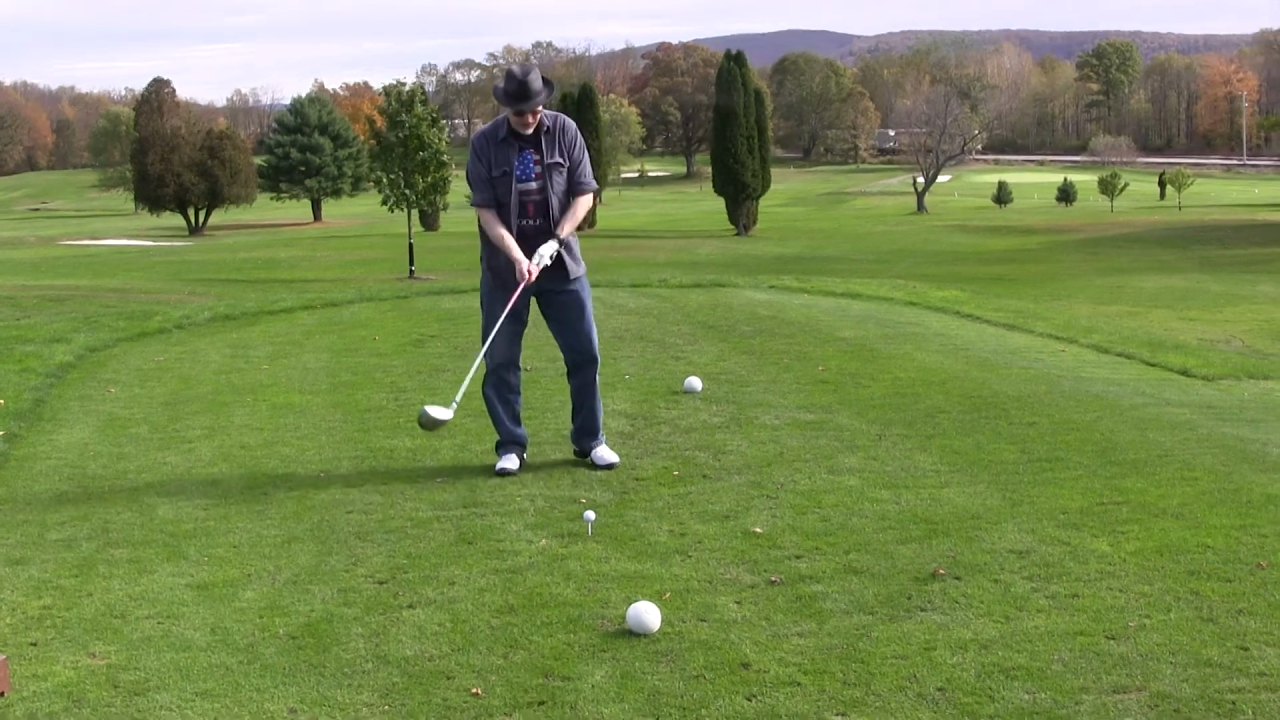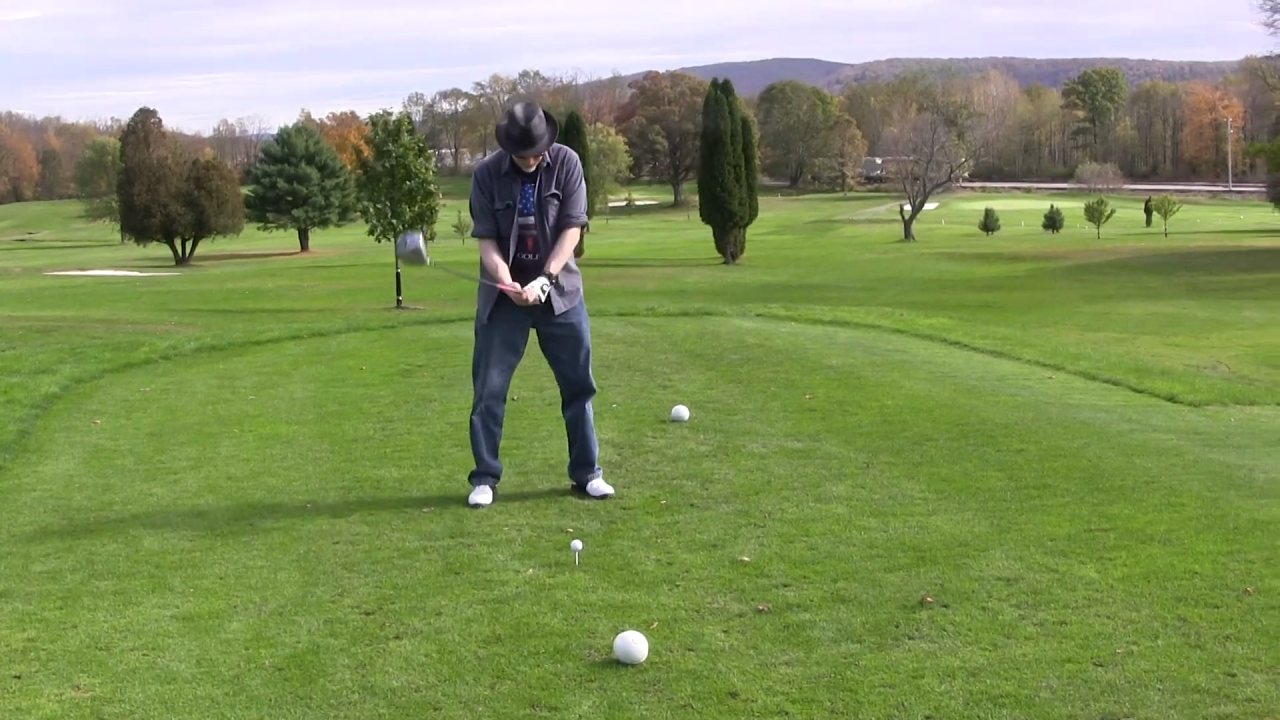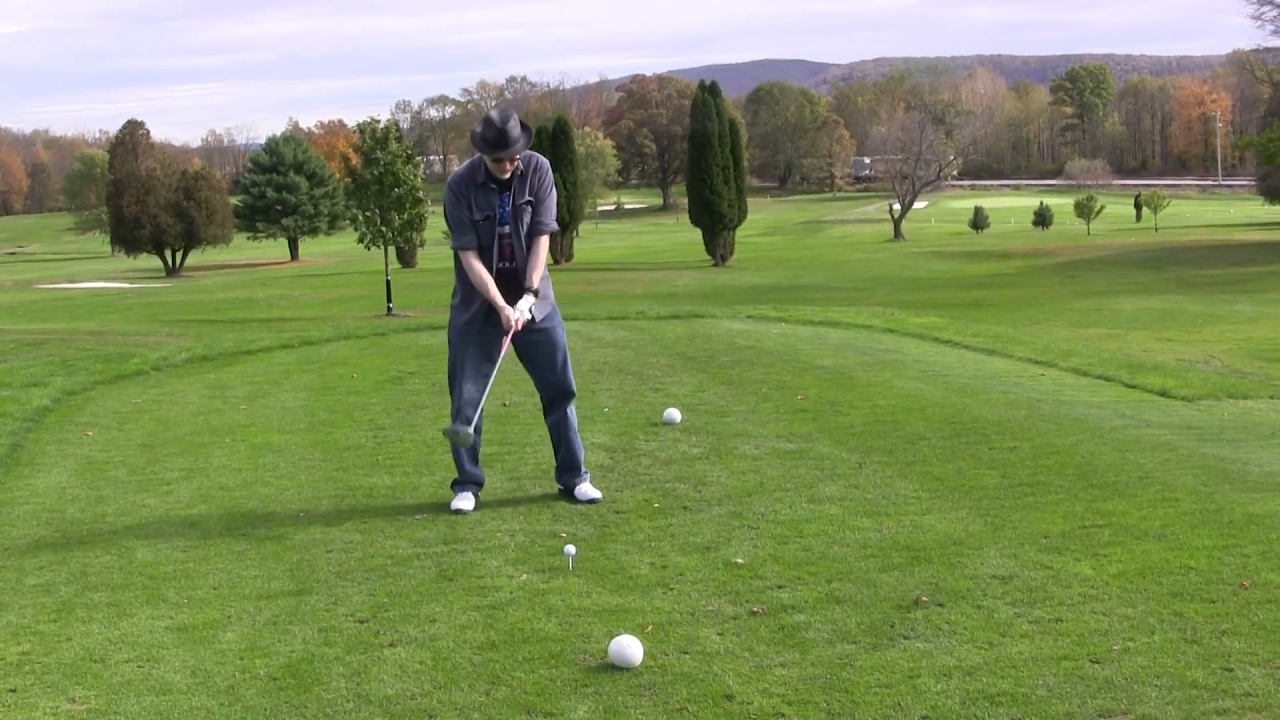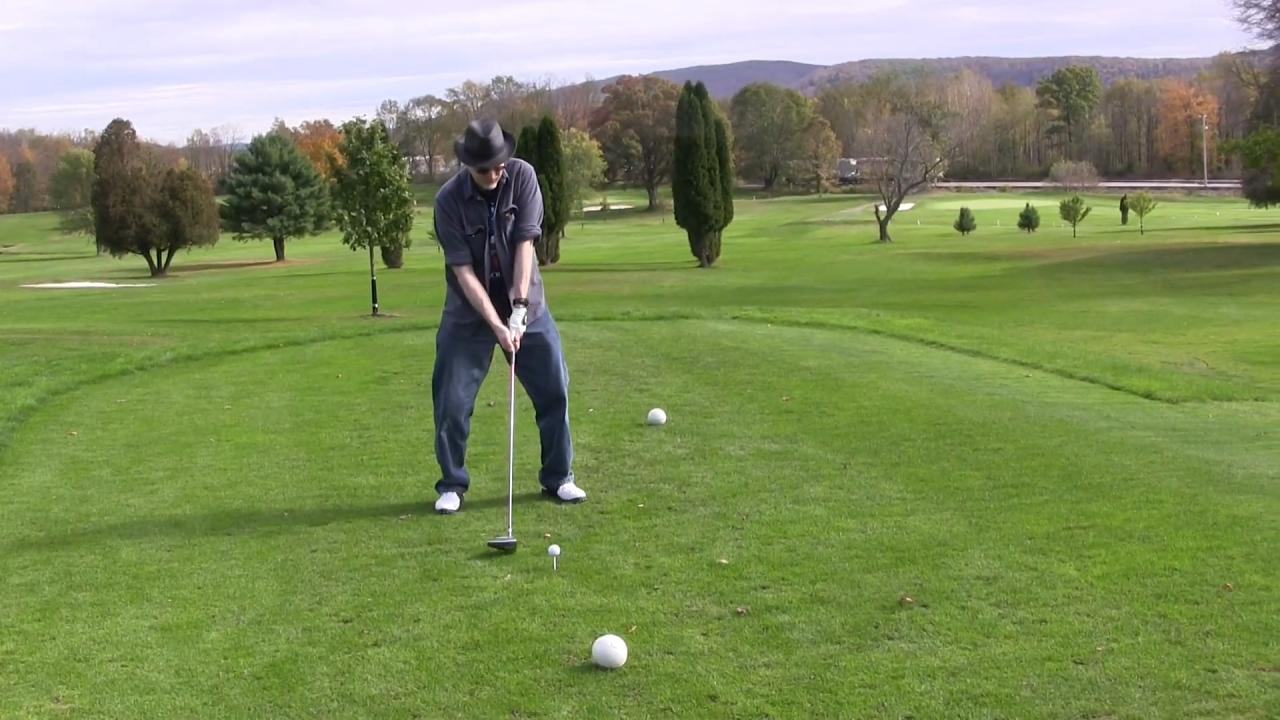
dt=1s
person 1, frame 1
left shoulder: (565, 131)
right shoulder: (484, 143)
left elbow: (584, 194)
right elbow: (485, 211)
left wrist: (553, 242)
right wrist: (518, 258)
left hip: (561, 261)
right hip: (505, 266)
left knee: (583, 352)
right knee: (501, 359)
left ankle: (590, 440)
right ankle: (511, 444)
person 1, frame 2
left shoulder: (567, 163)
right shoulder: (486, 174)
left elbow: (571, 230)
right elbow: (487, 241)
left wrist: (542, 281)
right wrist: (508, 285)
left hip: (559, 291)
right hip: (503, 294)
left knee: (579, 383)
right knee: (489, 386)
left ankle: (586, 472)
right ankle: (485, 476)
person 1, frame 3
left shoulder: (538, 169)
right shoulder: (460, 184)
left elbow: (541, 238)
right elbow: (468, 255)
left wrist: (528, 296)
right wrist: (501, 306)
left hip: (533, 299)
right hip: (477, 304)
left knee: (559, 388)
right knee: (467, 396)
left ankle: (573, 476)
right ankle: (467, 483)
person 1, frame 4
left shoulder: (523, 176)
right shoulder: (448, 200)
left elbow: (525, 244)
right elbow: (463, 271)
left wrist: (519, 306)
right wrist: (495, 324)
left hip: (526, 305)
right hip: (469, 313)
left knee: (553, 391)
right knee: (452, 402)
left ankle: (558, 476)
right ankle: (452, 484)
